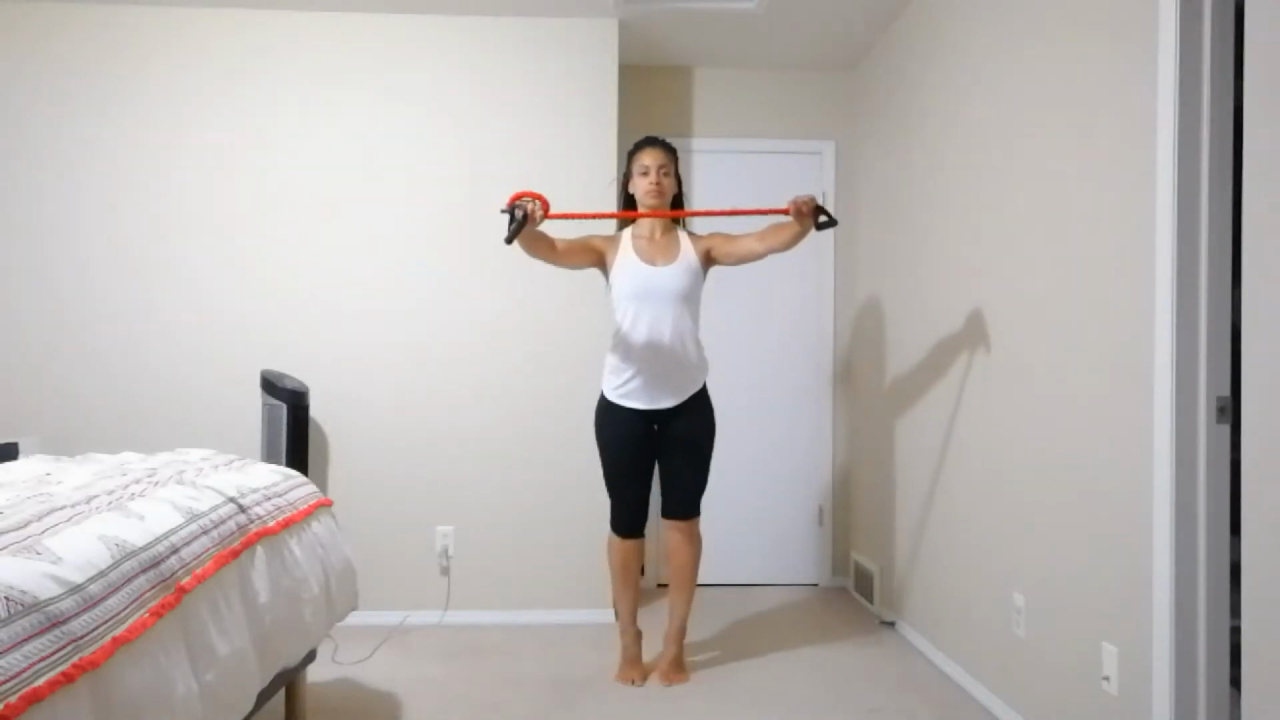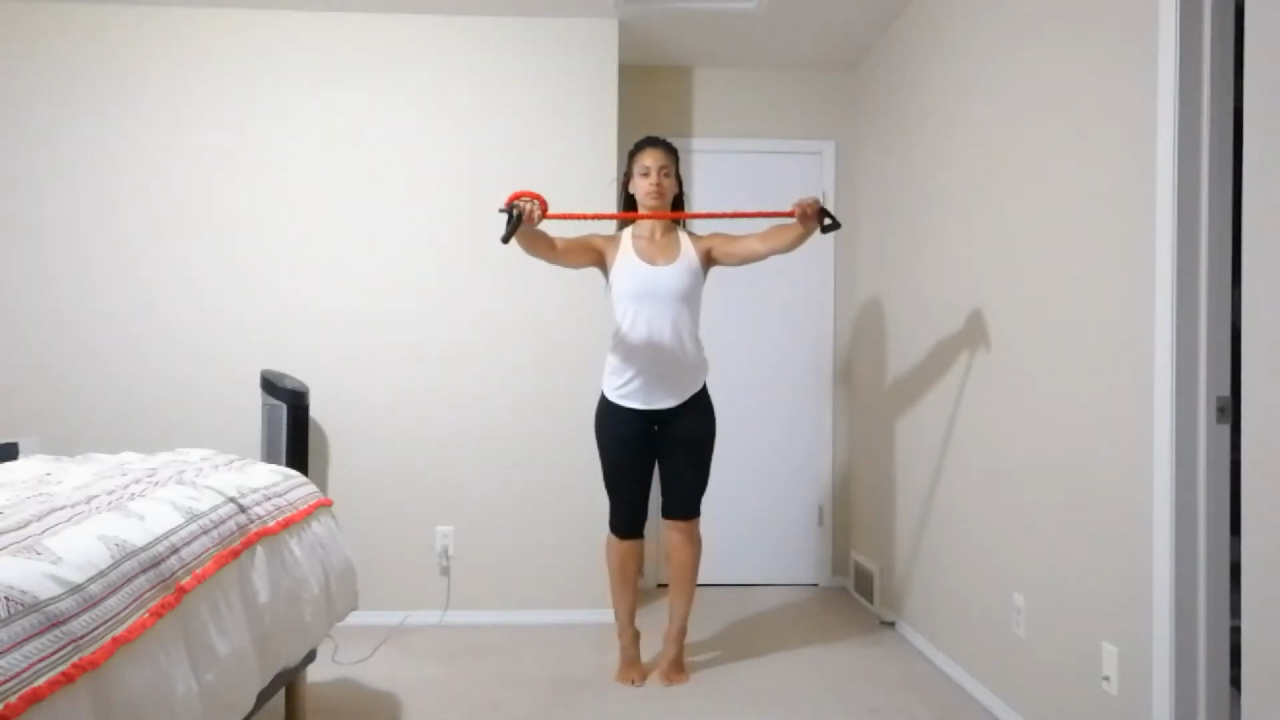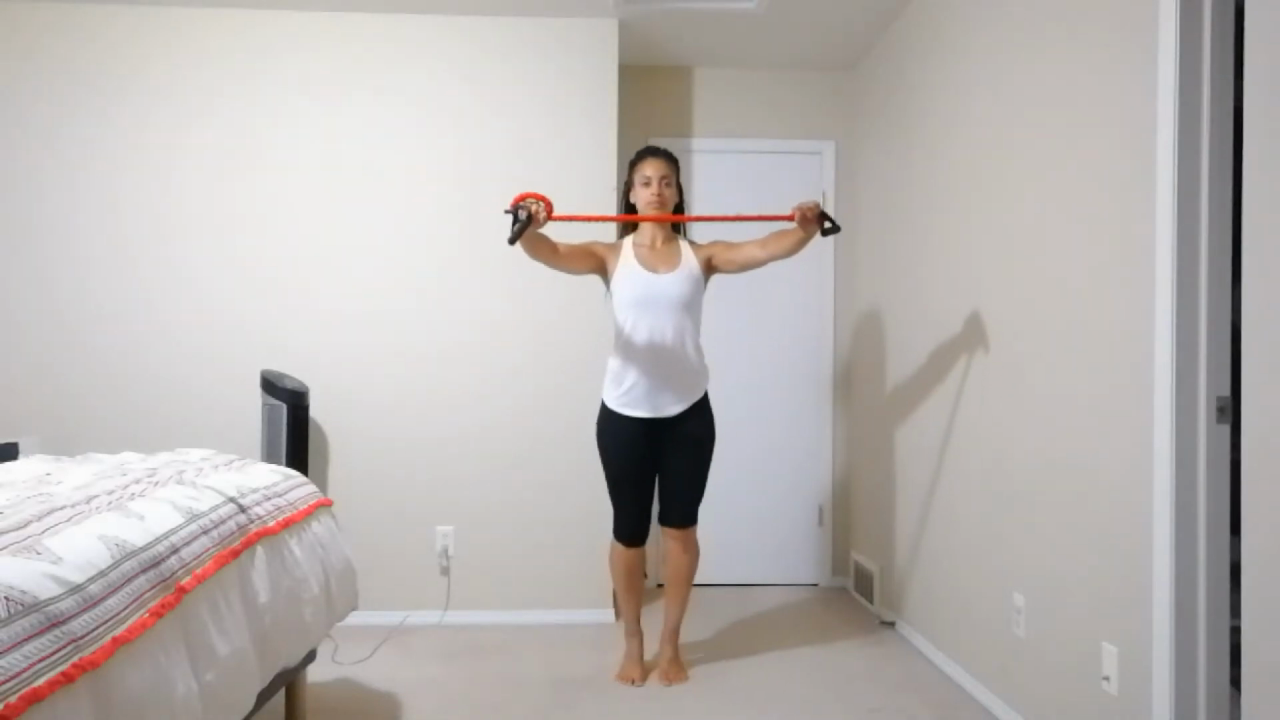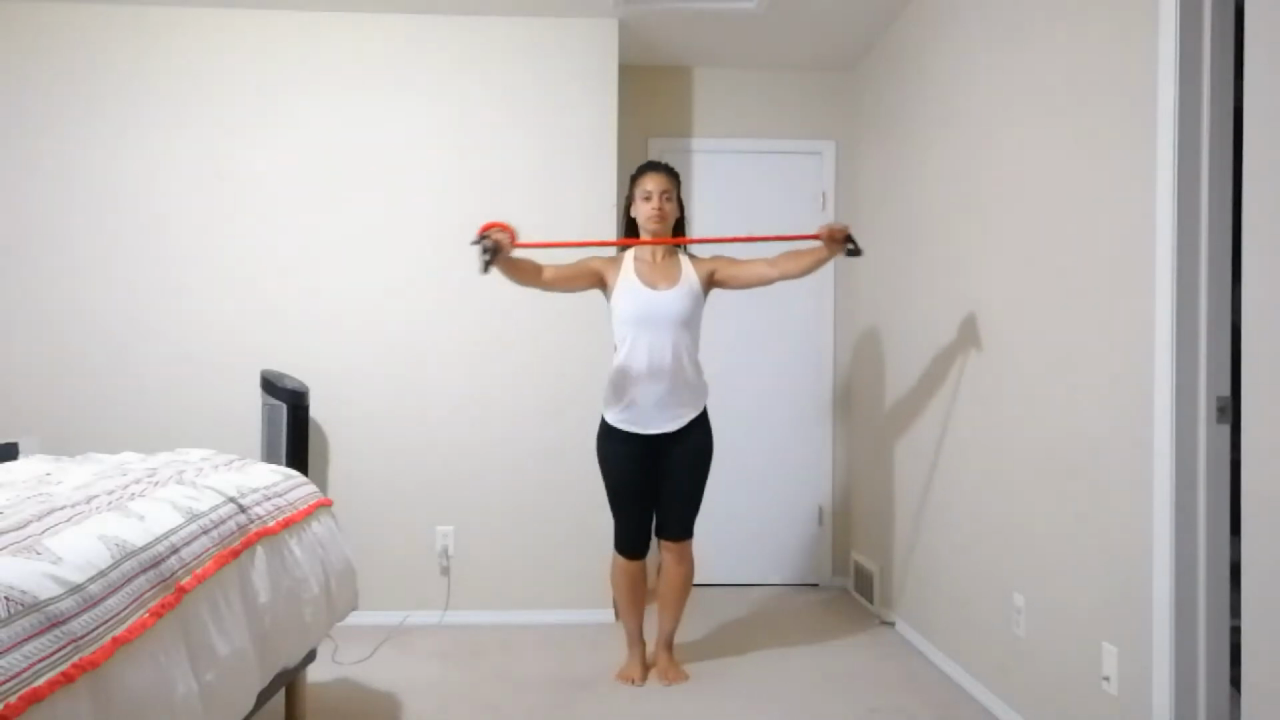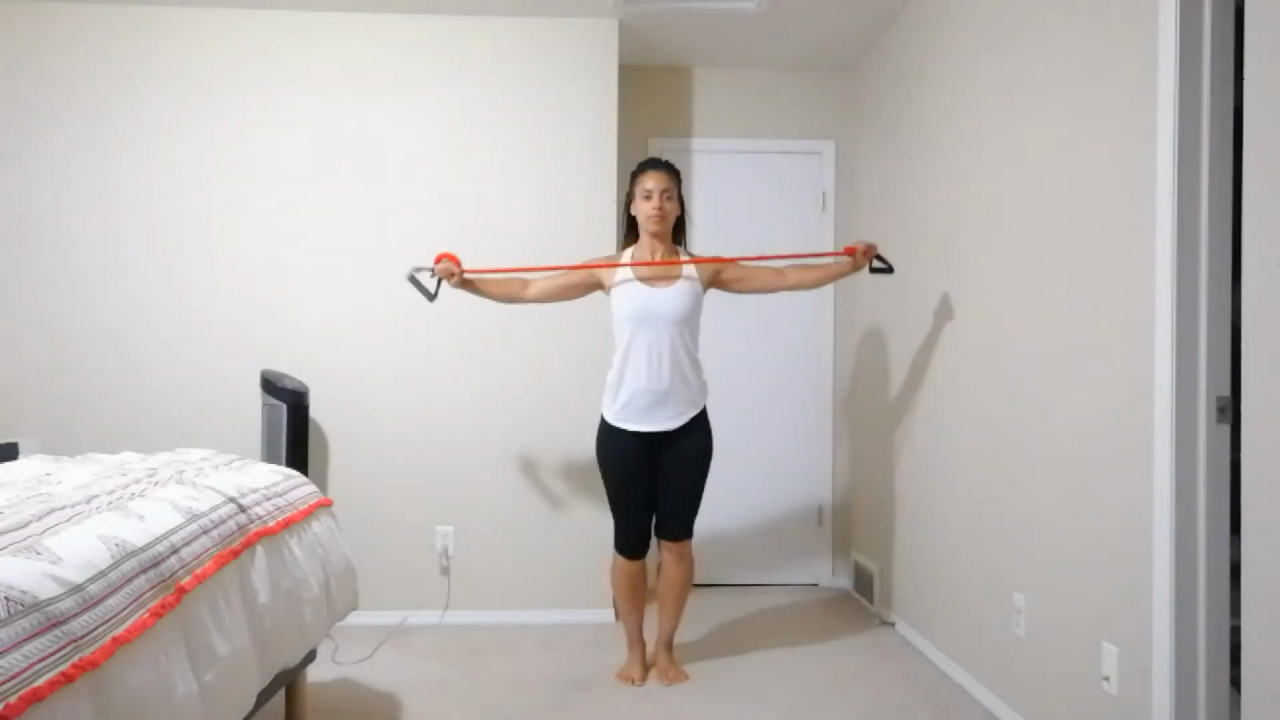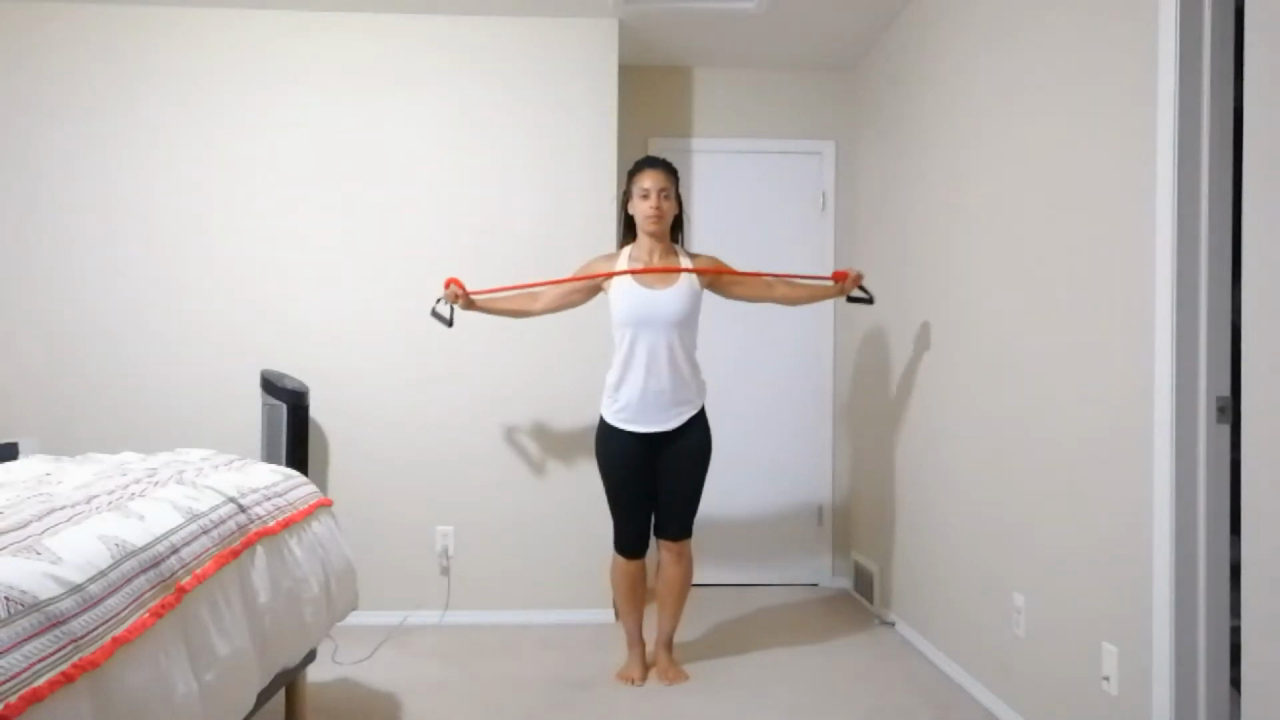
dt=0.3s
person 1, frame 1
left shoulder: (701, 246)
right shoulder: (609, 247)
left elbow: (763, 243)
right elbow: (550, 250)
left wrist: (801, 223)
right wrist: (527, 228)
left hip: (687, 405)
right hip: (624, 405)
left knee: (683, 520)
right knee: (626, 524)
left ankle: (674, 644)
right ankle: (629, 644)
person 1, frame 2
left shoulder: (701, 247)
right shoulder: (609, 247)
left elbow: (765, 243)
right elbow: (549, 249)
left wrist: (806, 225)
right wrist: (523, 227)
left hip: (688, 404)
right hip: (624, 405)
left knee: (682, 521)
right knee: (625, 524)
left ankle: (675, 644)
right ankle: (627, 643)
person 1, frame 3
left shoulder: (702, 255)
right shoulder: (610, 254)
left elbow: (766, 250)
right elbow: (550, 254)
left wrist: (806, 229)
right wrist: (528, 230)
left hip: (688, 413)
right hip: (625, 413)
left knee: (680, 528)
right knee: (629, 531)
left ankle: (670, 644)
right ankle: (632, 644)
person 1, frame 4
left shoulder: (702, 269)
right shoulder: (609, 269)
left elbow: (777, 268)
right elbow: (539, 276)
left wrist: (827, 248)
right wrist: (501, 255)
left hip: (686, 427)
right hip: (624, 428)
left knee: (677, 541)
right knee: (630, 544)
left ankle: (665, 647)
right ankle: (634, 648)
person 1, frame 5
left shoulder: (704, 270)
right shoulder: (608, 269)
left elbow: (784, 278)
right elbow: (529, 290)
left wrist: (849, 265)
right wrist: (465, 281)
left hip: (686, 426)
right hip: (624, 427)
left knee: (676, 541)
right knee: (630, 544)
left ankle: (665, 648)
right ankle: (634, 649)
person 1, frame 6
left shoulder: (700, 268)
right shoulder: (606, 269)
left elbow: (772, 289)
right elbow: (539, 301)
left wrist: (833, 291)
right wrist: (473, 303)
left hip: (684, 426)
right hip: (623, 427)
left knee: (675, 541)
right knee: (629, 544)
left ankle: (665, 648)
right ankle: (634, 649)
